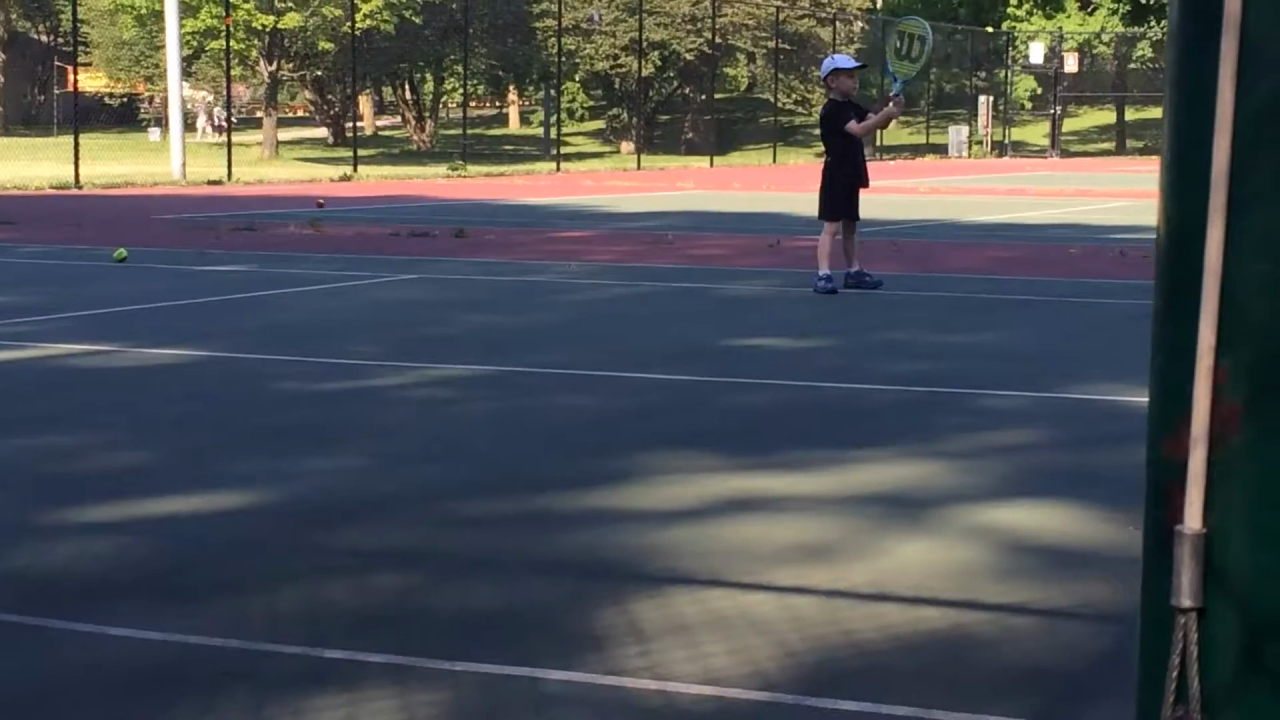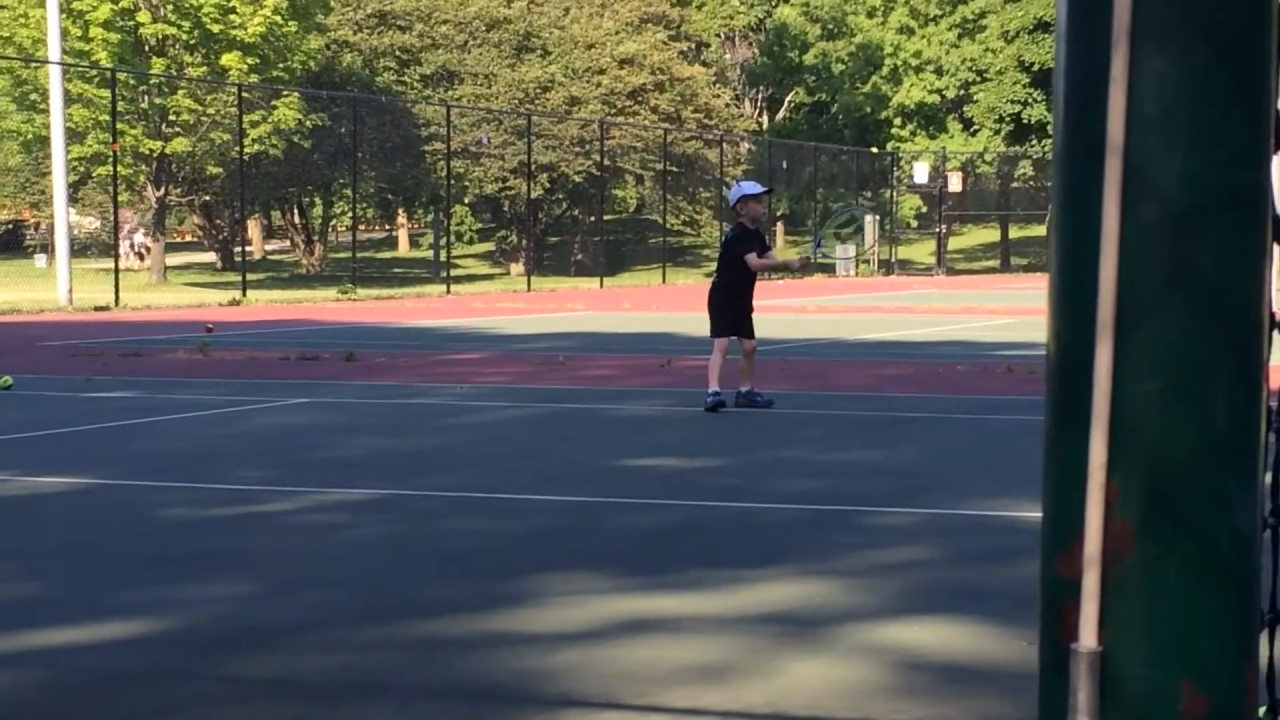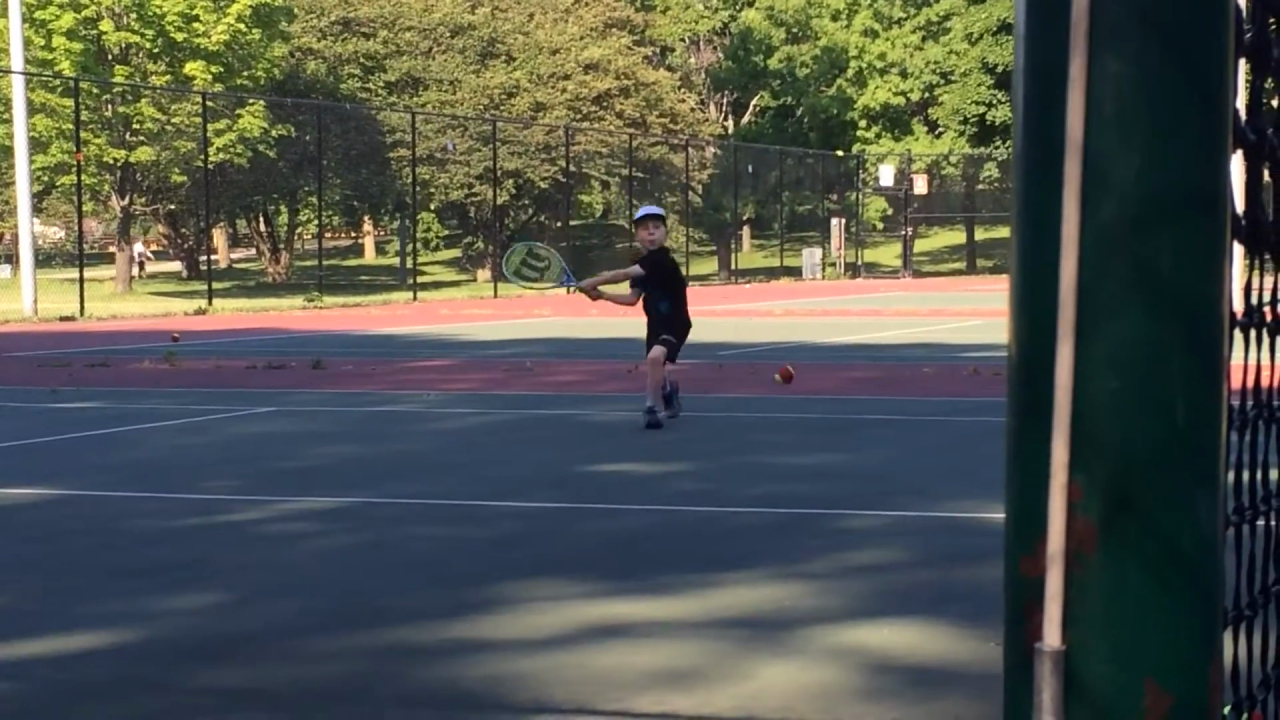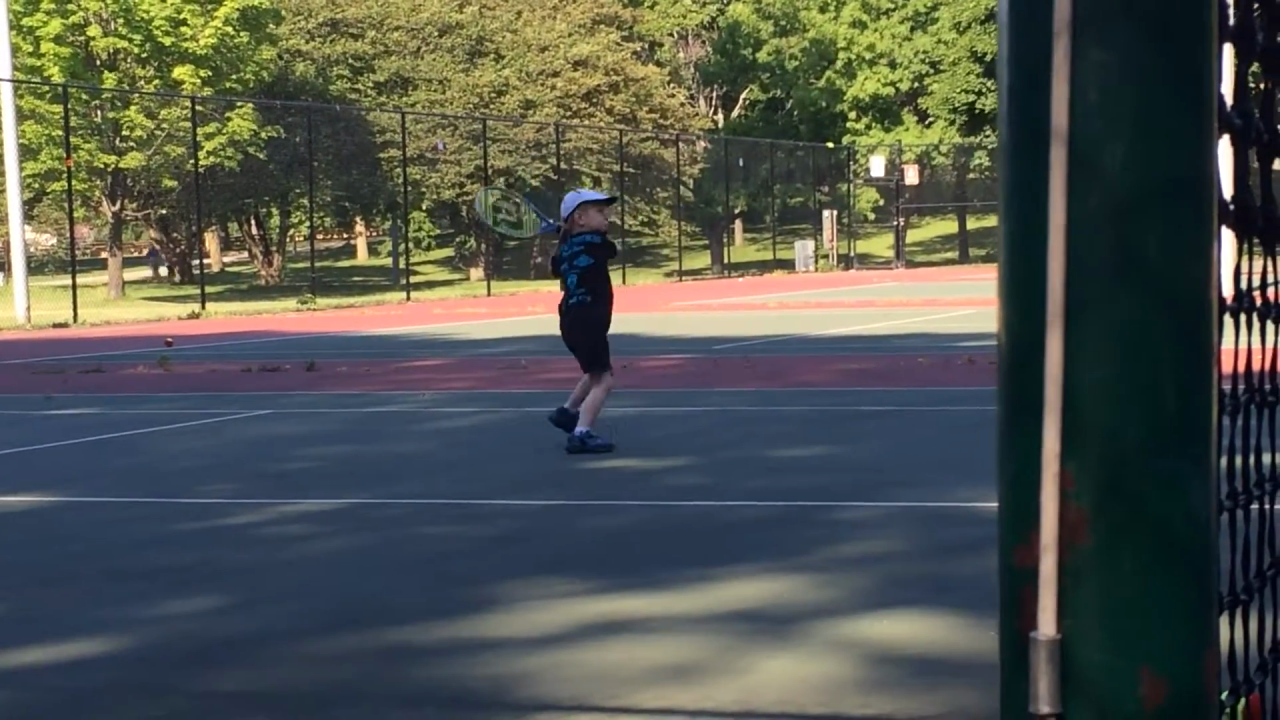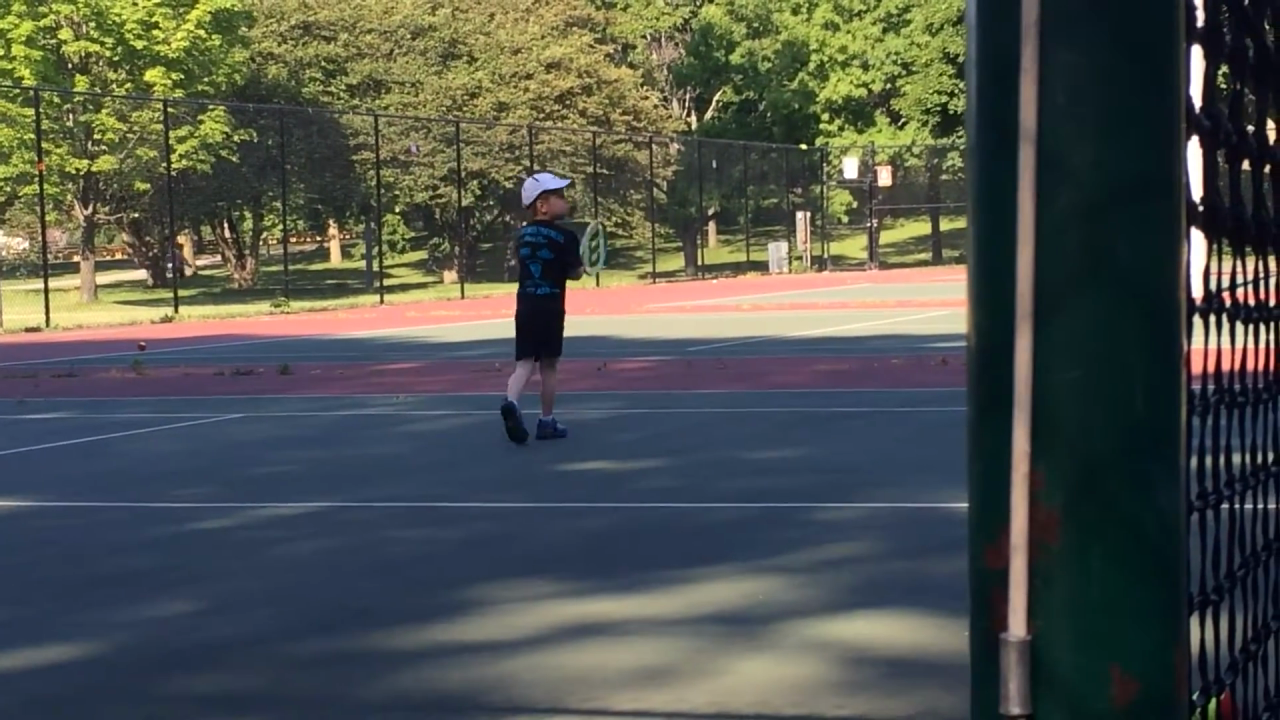
dt=1s
person 1, frame 1
left shoulder: (852, 106)
right shoulder: (831, 110)
left elbow: (878, 124)
right elbow: (859, 130)
left wrist: (891, 111)
right wrist: (885, 114)
left hip: (851, 177)
right hip: (836, 177)
left knee: (850, 226)
right knee: (832, 226)
left ankle: (853, 271)
right ankle: (823, 275)
person 1, frame 2
left shoulder: (756, 234)
right shoulder: (738, 235)
left elbow: (771, 260)
right elbow: (755, 264)
left wrist: (793, 262)
right wrist: (786, 264)
left hip: (741, 300)
right hip: (723, 298)
left knee: (749, 346)
right knee: (721, 345)
left ankle: (746, 391)
right ankle: (713, 392)
person 1, frame 3
left shoulder: (661, 258)
right shoulder: (642, 264)
left elbow: (624, 275)
right elbow: (632, 299)
left wrist: (593, 283)
right wrist: (601, 294)
left hip: (675, 323)
right hip: (655, 323)
left knee: (654, 358)
right knee: (656, 366)
left ankle: (652, 408)
right ankle: (668, 389)
person 1, frame 4
left shoulder: (563, 249)
right shoulder: (596, 241)
left elbow: (555, 271)
right elbow: (613, 249)
left hip: (573, 322)
right hip: (587, 323)
left knee: (601, 372)
right knee: (602, 379)
left ankle: (567, 412)
right ankle: (581, 434)
person 1, frame 5
left shoulder: (524, 234)
right shoulder: (564, 236)
right elbow: (575, 273)
right wrist: (579, 265)
left hip: (525, 307)
right hip: (551, 308)
left knee: (524, 365)
right knee: (549, 367)
left ankle: (512, 403)
right ankle: (546, 422)
